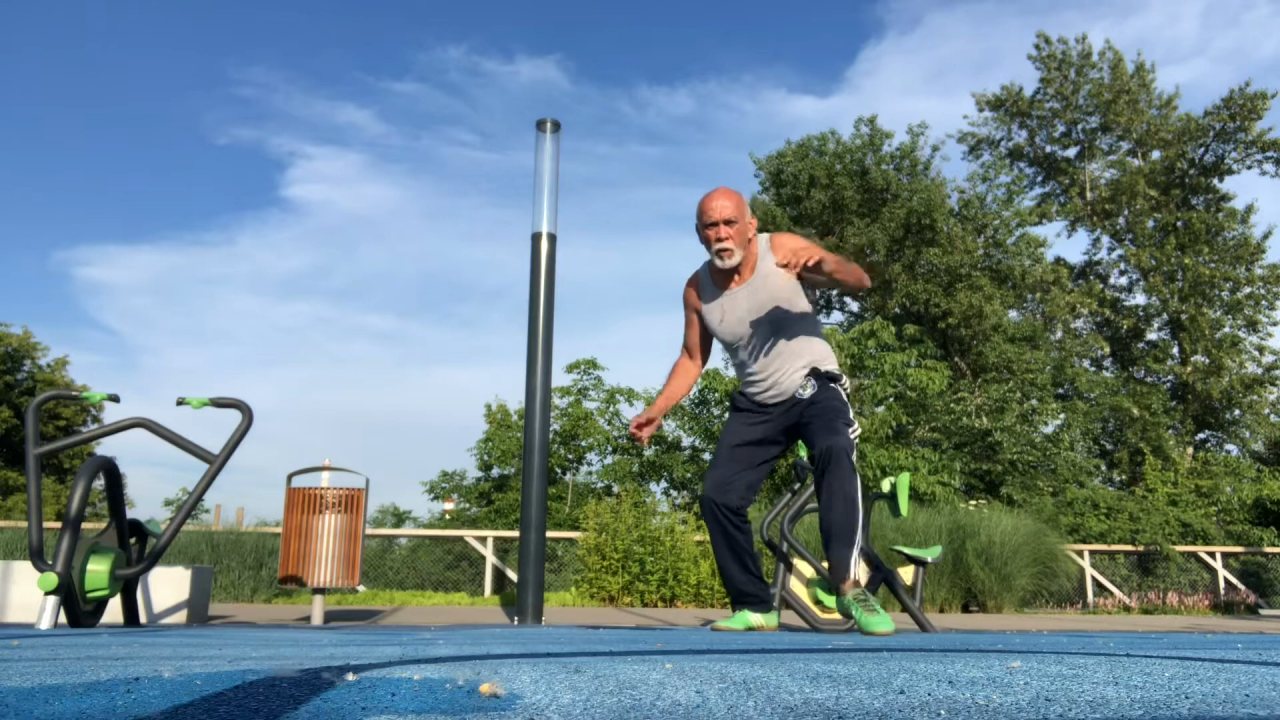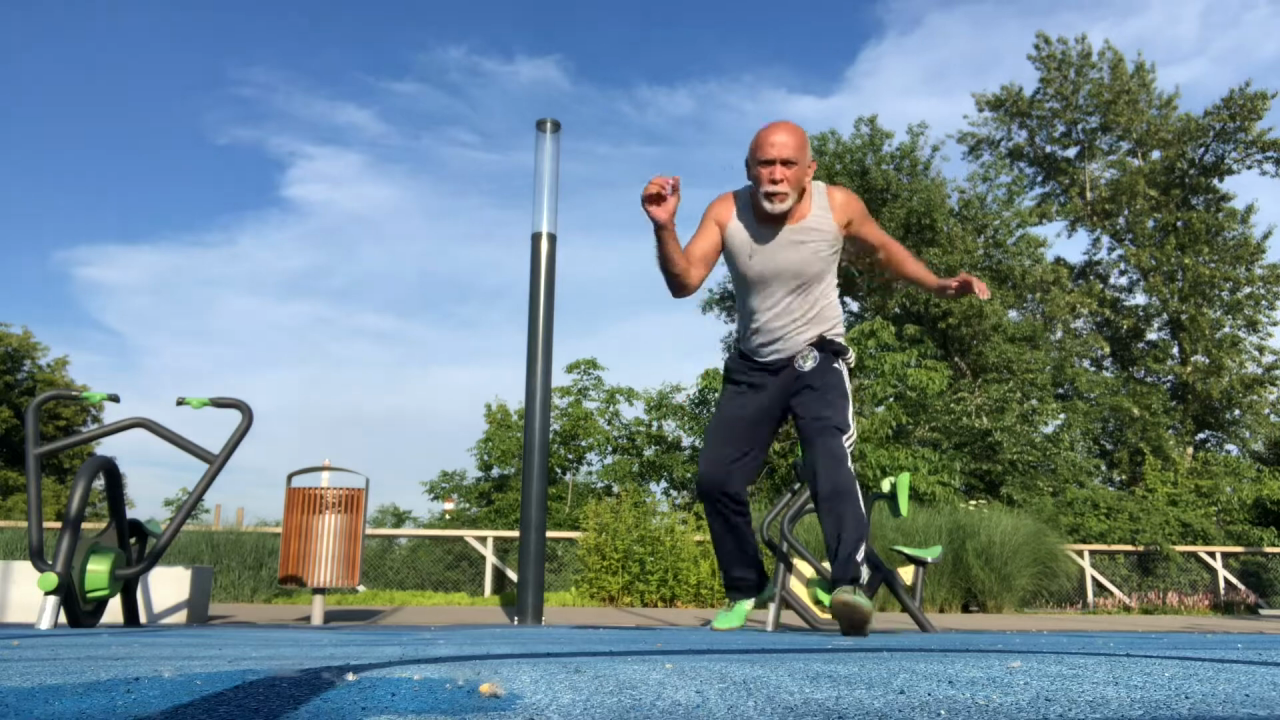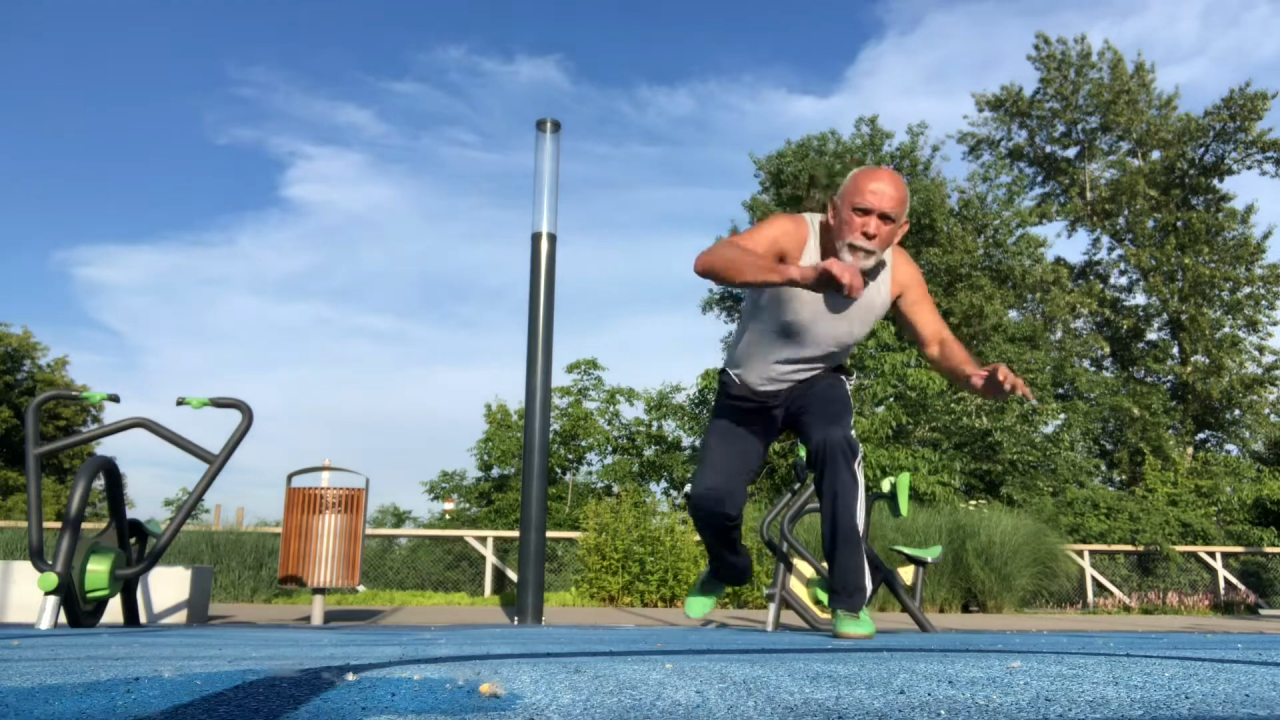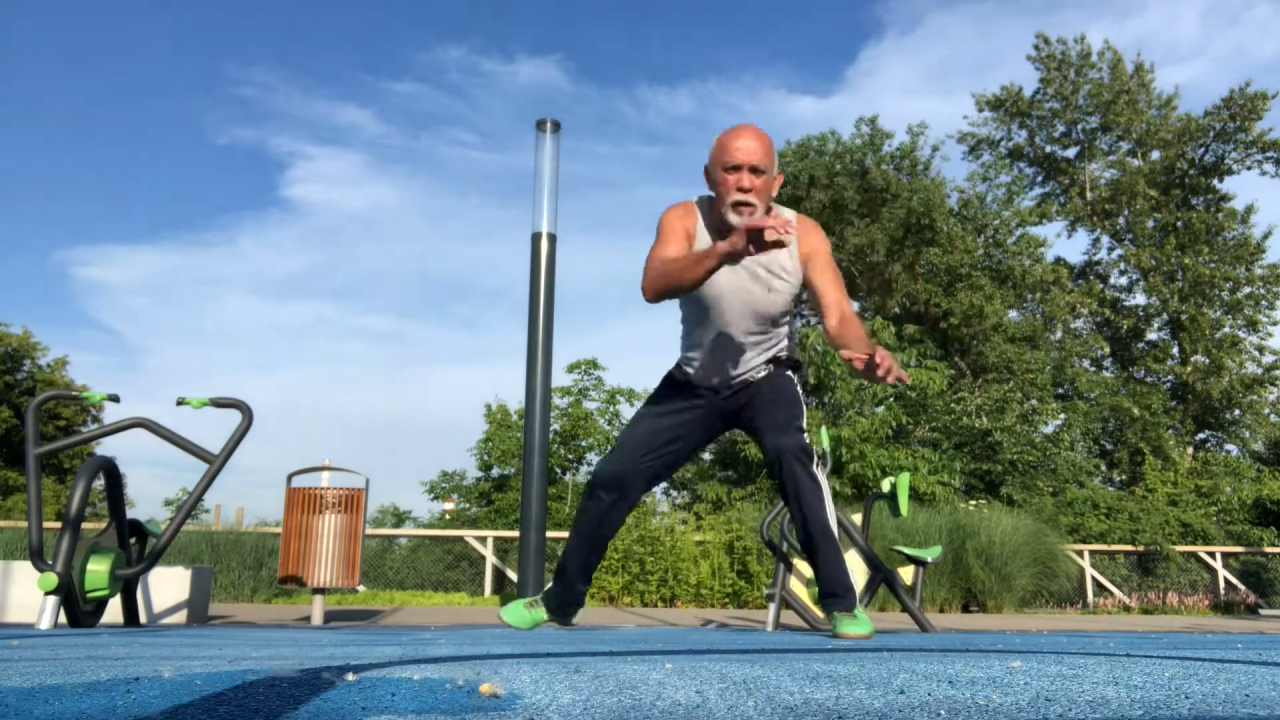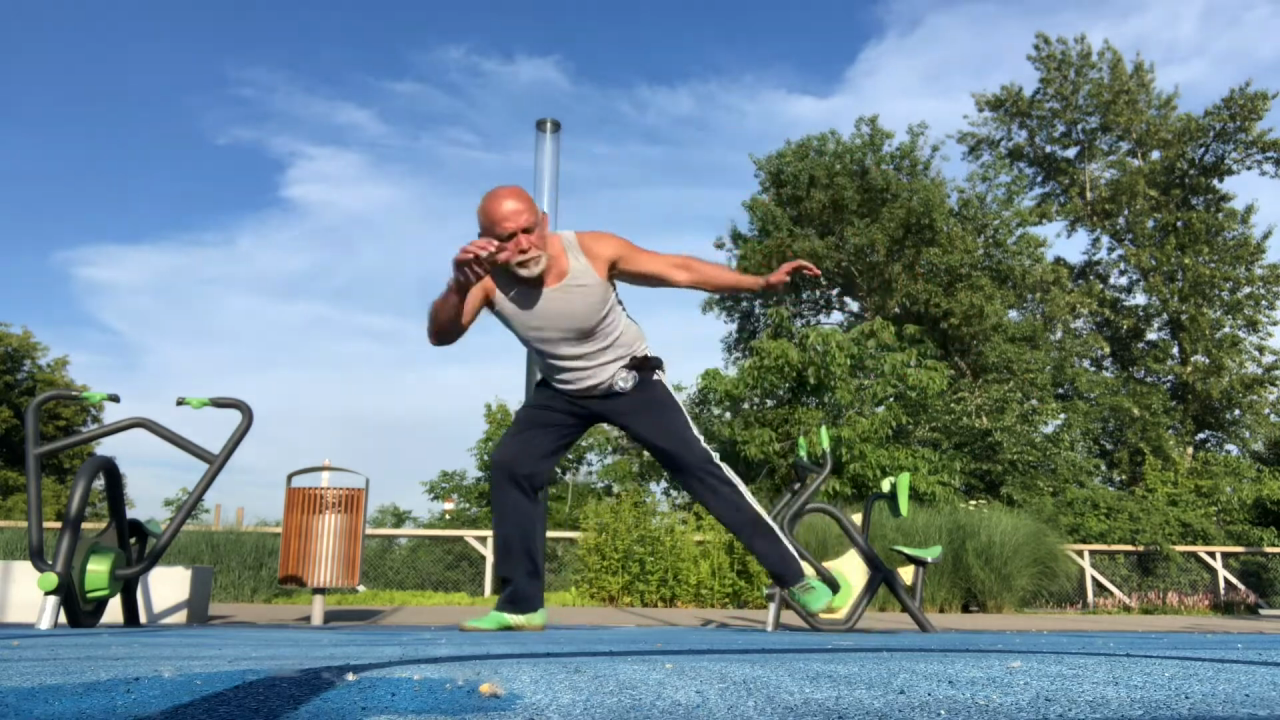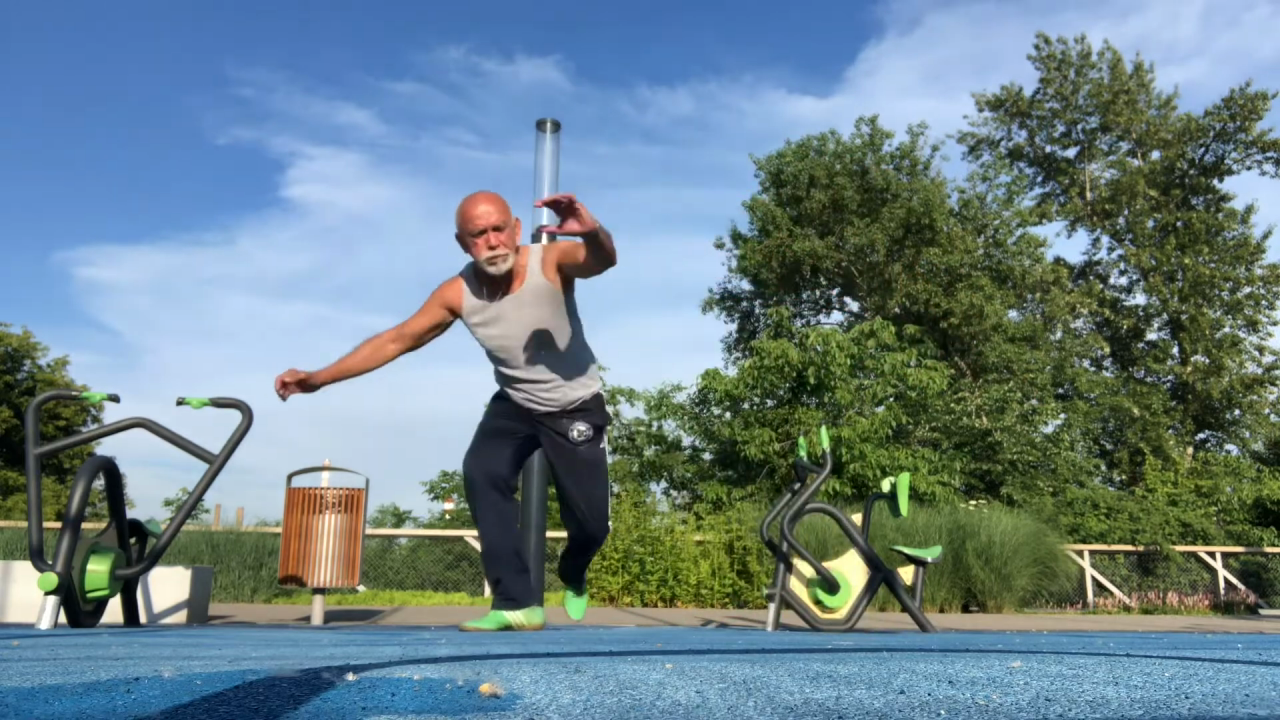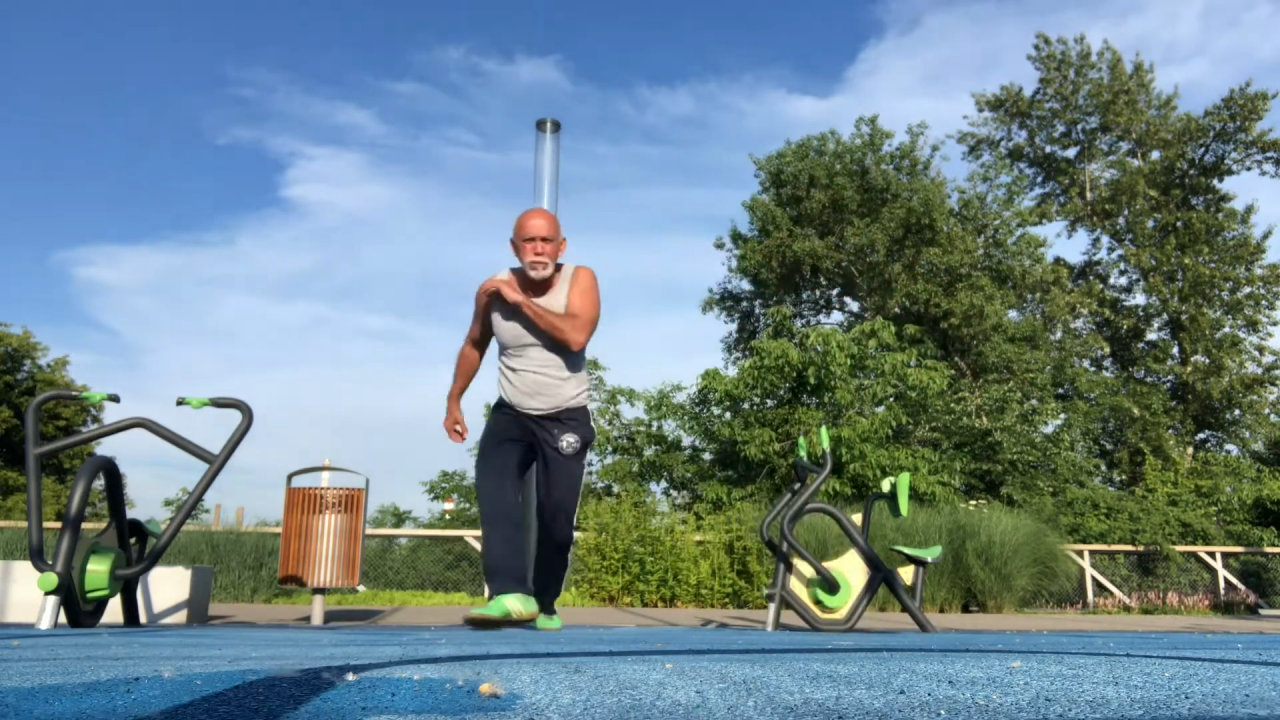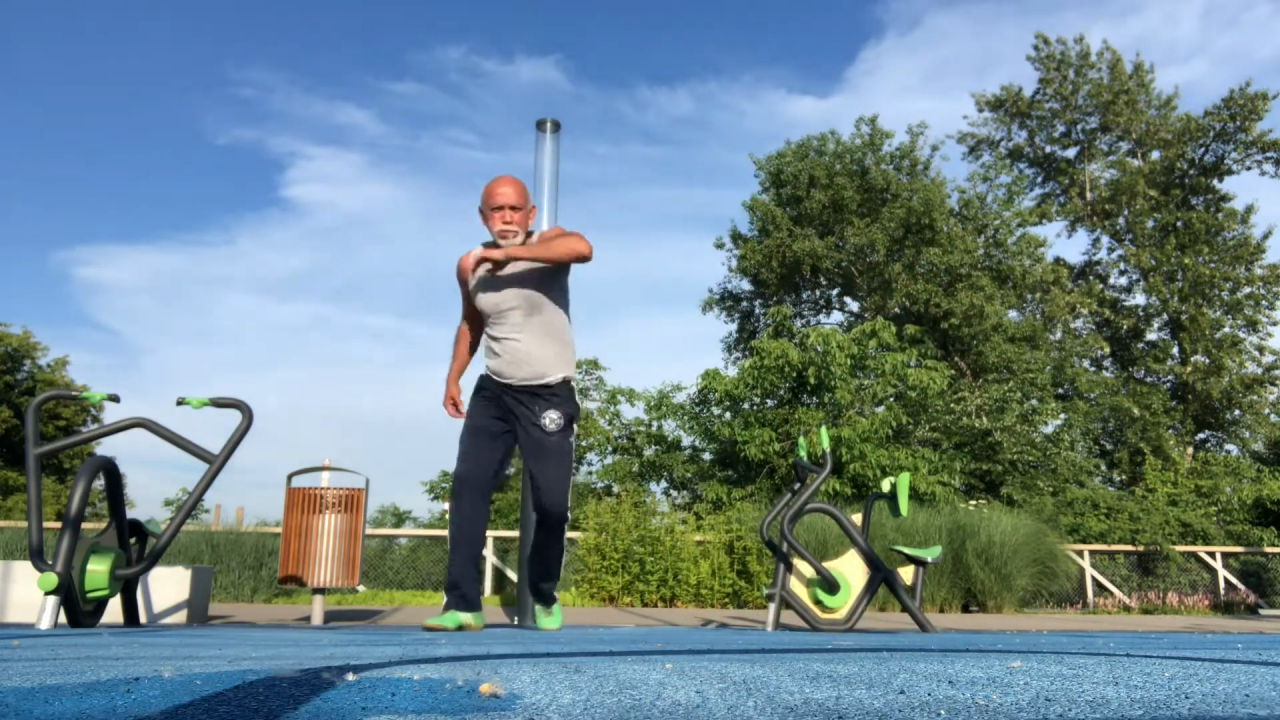
dt=0.4s
person 1, frame 1
left shoulder: (782, 248)
right shoulder: (697, 288)
left elbow: (859, 280)
right elbow: (692, 359)
left wrist: (822, 264)
right wrist: (657, 409)
left hip: (817, 390)
right hip: (758, 407)
left knee: (835, 454)
right knee: (717, 496)
left ankle: (849, 585)
right ankle: (755, 605)
person 1, frame 2
left shoulder: (838, 203)
right shoulder: (726, 211)
left elbow: (884, 249)
right elbow: (683, 284)
left wrist: (941, 285)
right wrist: (664, 225)
left hip: (818, 362)
right hip: (754, 369)
left knee: (828, 450)
right knee: (715, 479)
left ankle: (847, 587)
right ankle: (747, 590)
person 1, frame 3
left shoulder: (898, 270)
right shoulder: (791, 233)
left elbow: (938, 343)
right elbow: (708, 262)
left wrist: (978, 378)
right wrist: (804, 275)
left hip: (816, 385)
right hip: (744, 394)
left knee: (835, 449)
right knee: (710, 497)
left ankle: (849, 603)
right ankle: (728, 568)
person 1, frame 4
left shoulder: (806, 236)
right shoulder: (685, 218)
left elbow: (841, 323)
right elbow: (653, 286)
left wrist: (869, 356)
right wrist: (731, 247)
left hip: (766, 380)
right hip: (693, 385)
left knee: (791, 453)
right knee: (611, 480)
left ankle: (841, 603)
right ankle: (560, 600)
person 1, frame 5
left shoulder: (594, 249)
right shoulder: (484, 275)
left elbow: (678, 270)
right elbow: (441, 335)
left wrist: (762, 283)
right wrist: (460, 281)
left hip: (628, 378)
right hip: (561, 390)
left knee: (694, 463)
right knee: (509, 468)
left ankle: (793, 576)
right ankle: (521, 603)
person 1, frame 6
left shoulder: (550, 261)
right shoulder: (457, 292)
left elbow: (601, 259)
right elbow: (395, 340)
left wrist: (591, 232)
right wrist: (317, 379)
left hip: (576, 408)
right hip: (515, 406)
left knee: (591, 523)
right knee: (484, 476)
left ankle: (572, 577)
right ankle: (517, 602)
person 1, frame 7
left shoulder: (581, 279)
right shoulder: (492, 292)
left elbow: (576, 337)
right elbow: (474, 345)
left wrist: (522, 301)
right wrist: (453, 402)
left hip: (566, 419)
right hip: (512, 414)
left knee: (557, 522)
right knee: (493, 480)
left ankle: (544, 603)
right ankle: (511, 595)
person 1, frame 8
left shoulder: (551, 243)
right shoulder: (470, 265)
left elbow: (583, 249)
left wrist: (508, 253)
right wrist: (454, 378)
left hip: (550, 394)
right hip: (494, 393)
left knee: (551, 502)
right knee: (469, 483)
left ankle: (543, 595)
right ankle: (463, 605)
